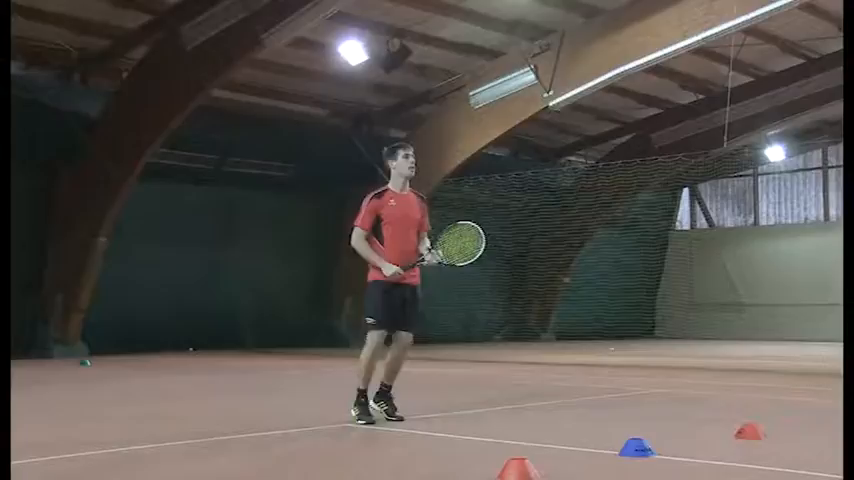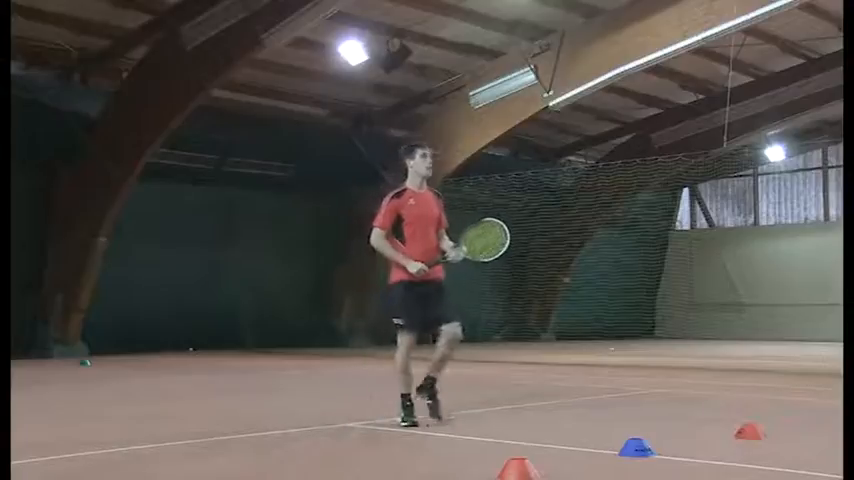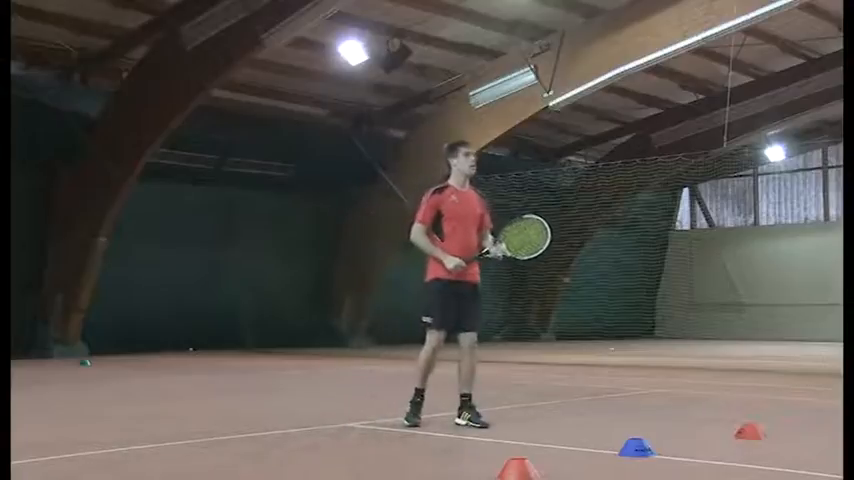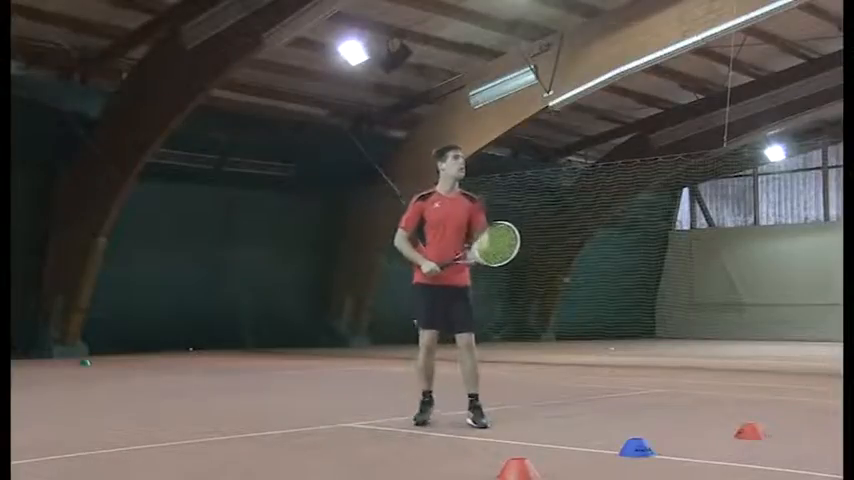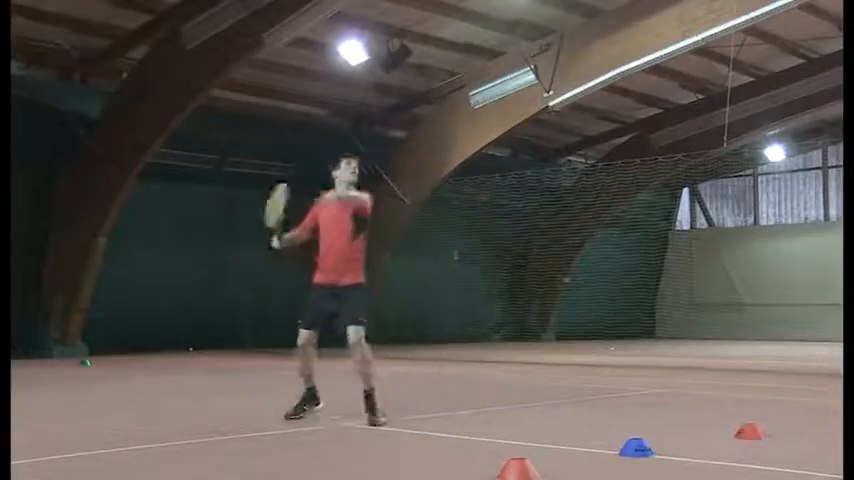
dt=0.7s
person 1, frame 1
left shoulder: (419, 201)
right shoulder: (376, 199)
right elbow: (357, 239)
left wrist: (428, 252)
right wrist: (384, 265)
left hip: (410, 282)
right hip: (382, 281)
left knee: (404, 341)
right knee: (375, 340)
left ankle: (383, 395)
right ankle: (361, 401)
person 1, frame 2
left shoulder: (435, 199)
right shoulder: (396, 199)
right elbow: (376, 239)
left wrist: (450, 249)
right wrist: (408, 263)
left hip: (434, 279)
right hip: (405, 281)
left knee: (453, 333)
right knee: (407, 342)
left ankle: (428, 385)
right ankle: (406, 405)
person 1, frame 3
left shoulder: (478, 199)
right shoulder: (437, 195)
right elbow: (416, 234)
left wrist: (492, 247)
right wrist: (445, 258)
left hip: (470, 280)
right hip: (441, 279)
left knee: (469, 343)
right knee: (434, 341)
left ankle: (465, 407)
right ankle: (416, 401)
person 1, frame 4
left shoulder: (471, 202)
right shoulder: (422, 201)
left elbow: (479, 238)
right elbow: (400, 239)
right wrist: (423, 262)
left hip: (458, 284)
right hip: (428, 283)
left knee: (467, 344)
right knee: (427, 343)
left ankle: (474, 406)
right ankle: (426, 401)
person 1, frame 5
left shoulder: (361, 202)
right shoulder: (320, 208)
left elbow: (361, 199)
right elbow: (301, 234)
left wrist: (341, 193)
right wrist: (282, 240)
left hip: (352, 286)
right hip: (322, 285)
left knee: (356, 339)
right knee: (304, 343)
left ankle: (370, 402)
right ankle: (311, 396)
